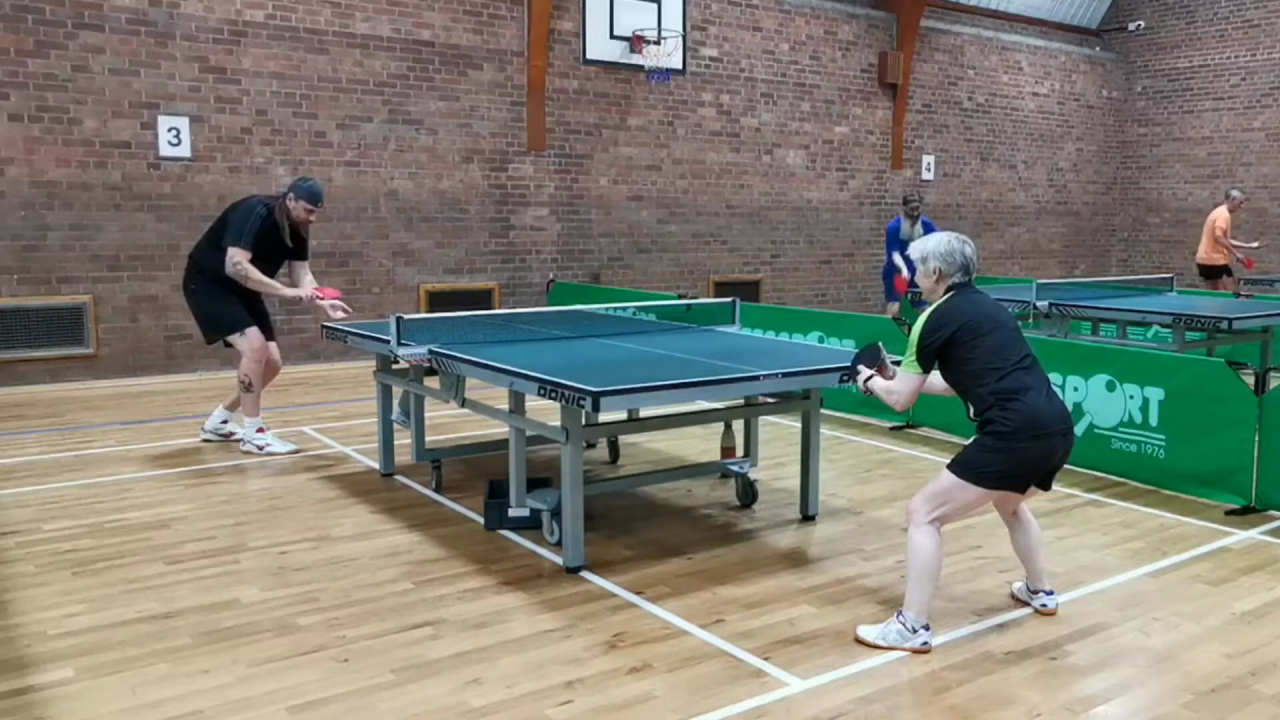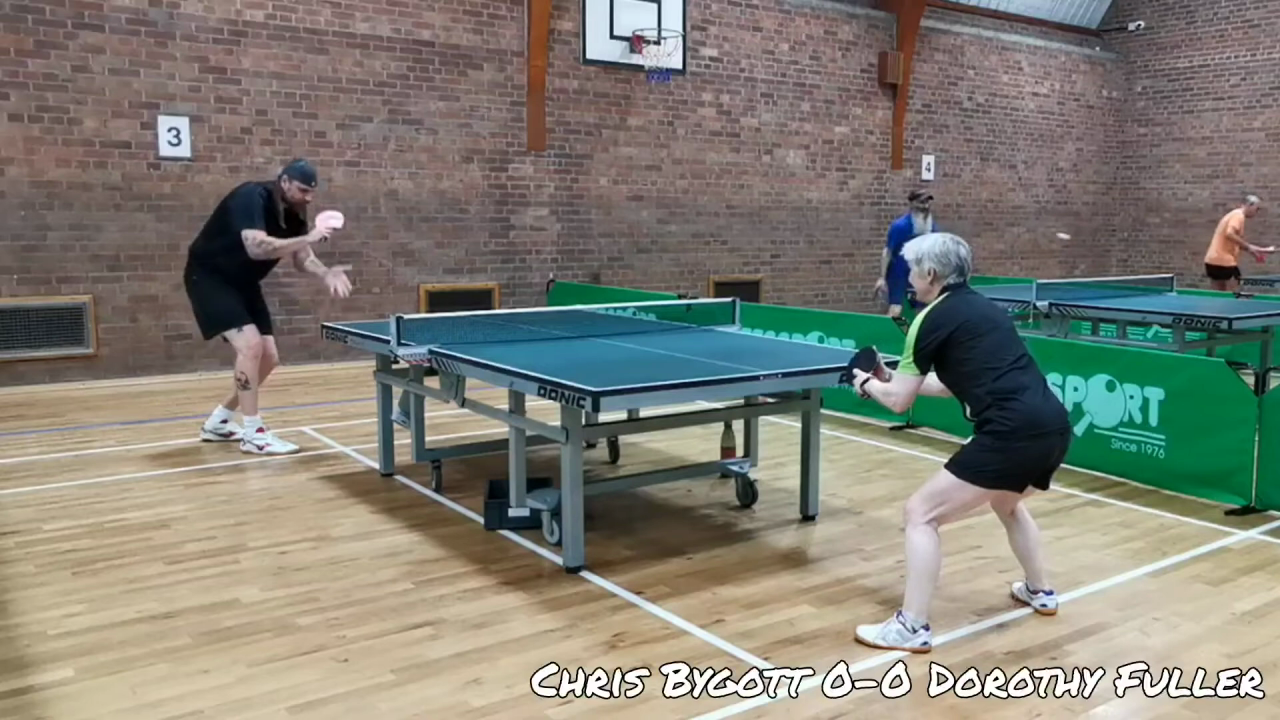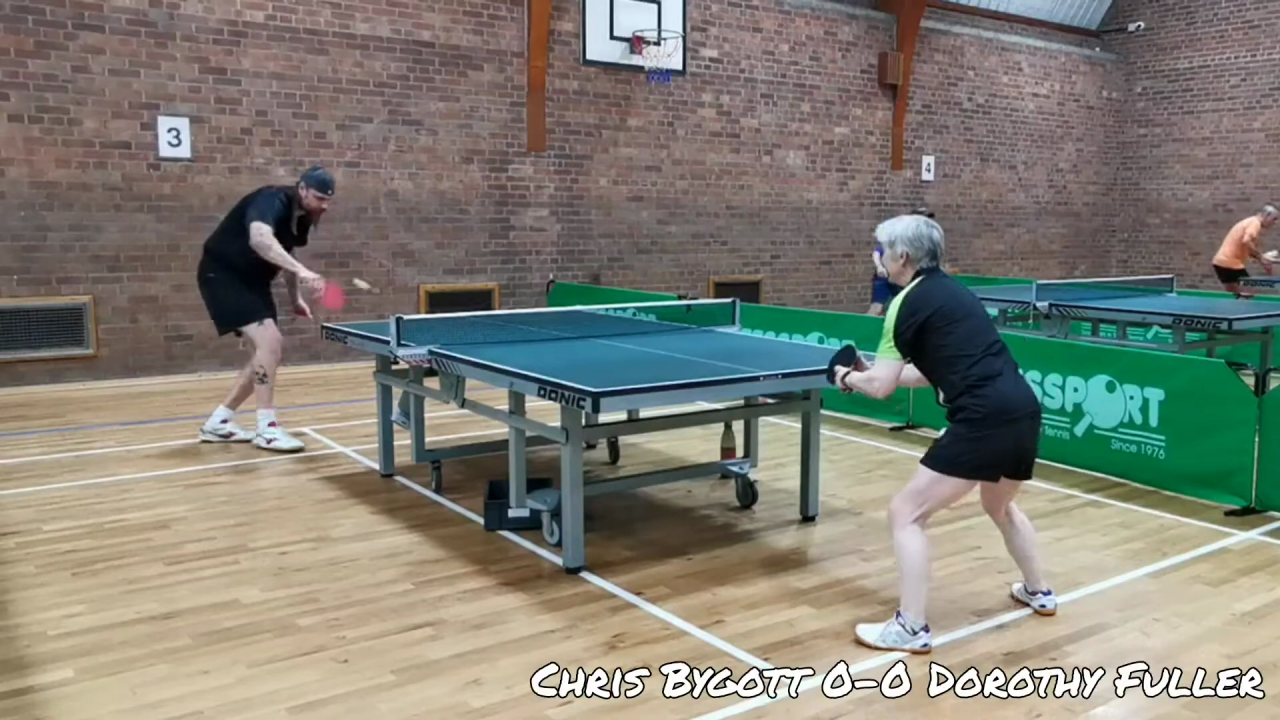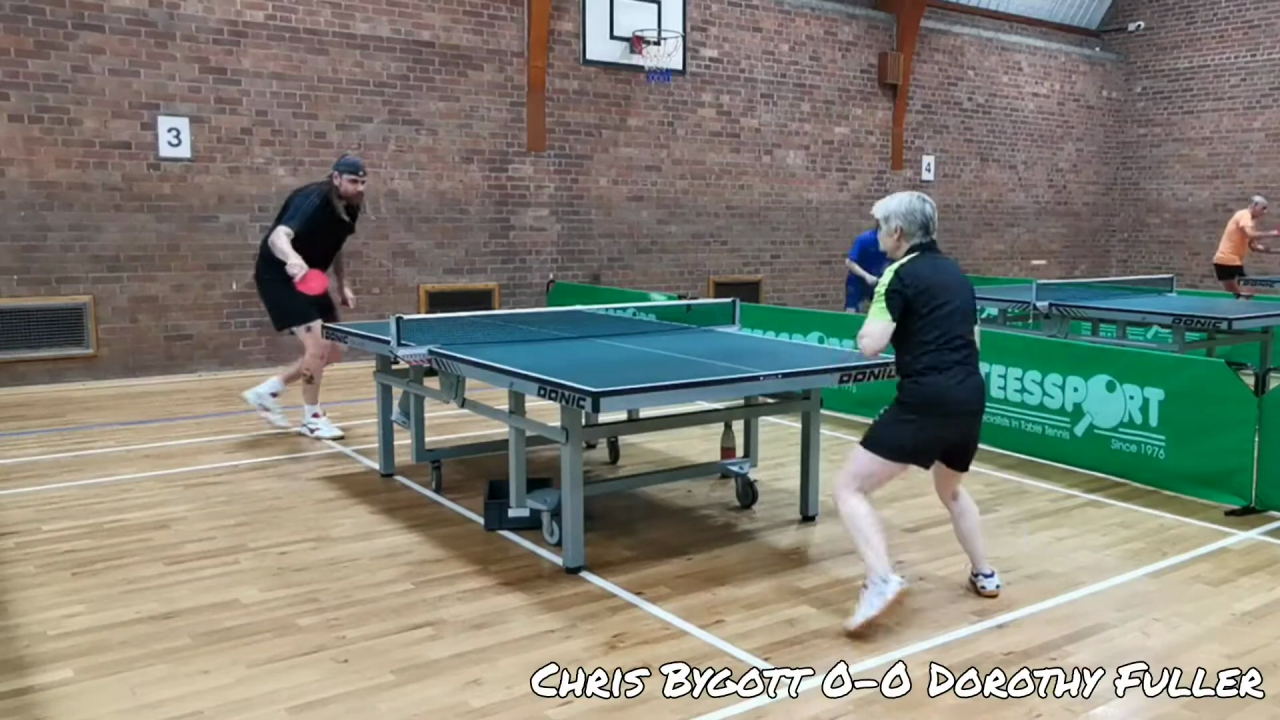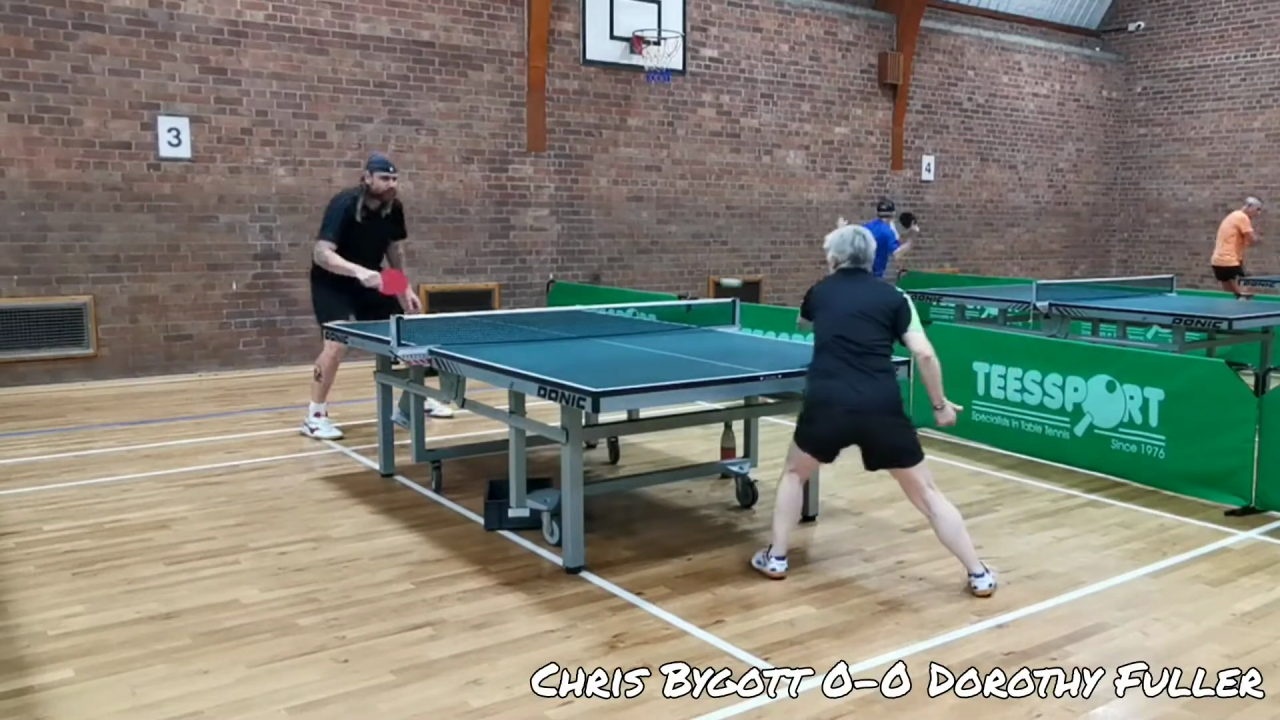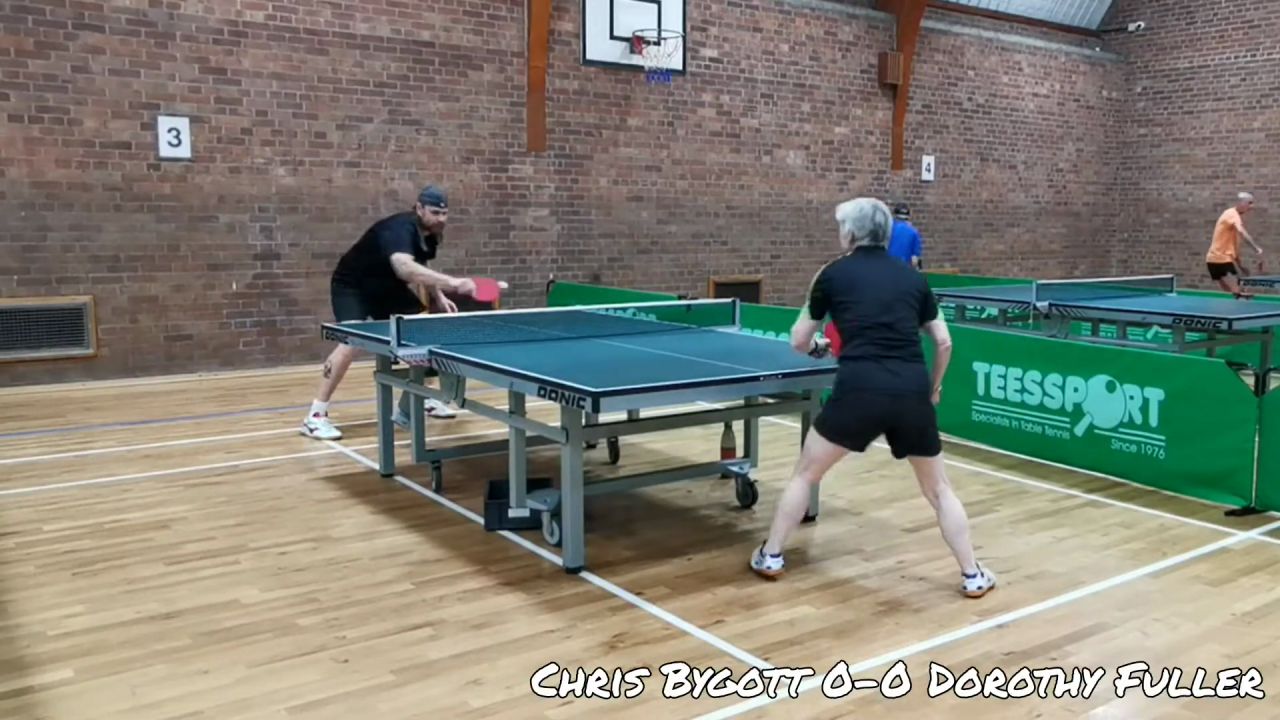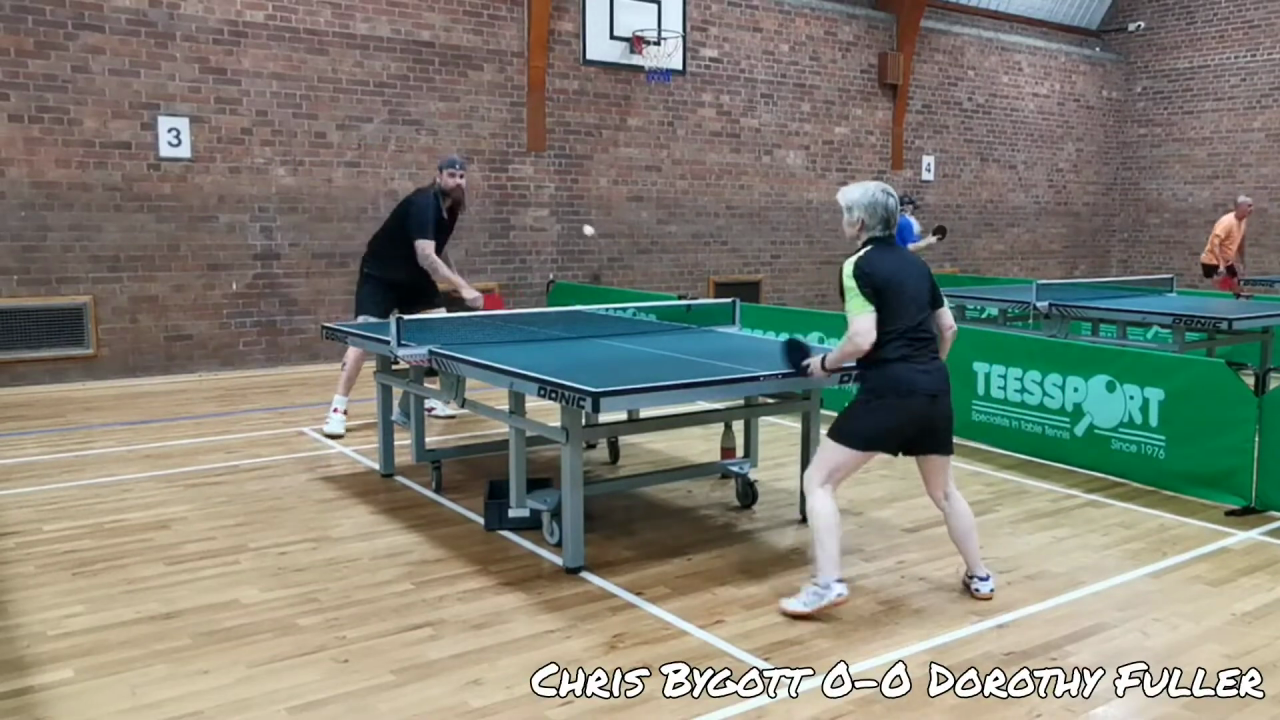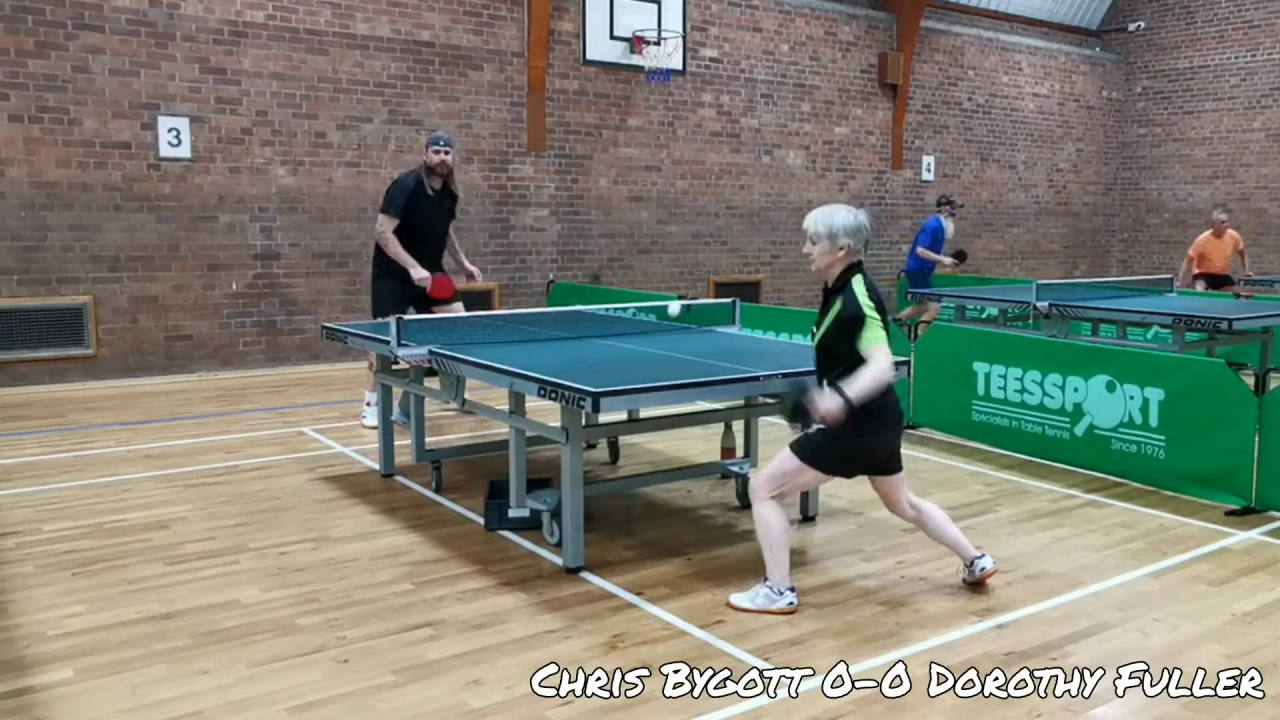
dt=0.4s
person 1, frame 1
left shoulder: (938, 316)
right shoulder: (987, 307)
left elbow: (900, 398)
left wrist: (870, 380)
right wrist: (897, 374)
left hip: (1016, 434)
right hip: (1057, 428)
left knee: (923, 513)
right knee: (1008, 502)
left ankle: (912, 627)
right ankle: (1040, 592)
person 1, frame 2
left shoulder: (933, 318)
right shoulder: (981, 308)
left elbow: (898, 401)
left wrist: (867, 384)
right wrist: (892, 378)
left hip: (1013, 434)
right hip: (1053, 427)
left knee: (921, 513)
right knee: (1005, 503)
left ankle: (912, 626)
right ankle: (1040, 591)
person 1, frame 3
left shoulder: (910, 301)
right shoulder: (952, 291)
left elbow: (880, 387)
left wrist: (849, 378)
right wrist: (872, 371)
left hip: (985, 420)
right hip: (1023, 411)
left knee: (905, 514)
right knee: (1000, 506)
left ankle: (912, 628)
right ankle: (1040, 593)
person 1, frame 4
left shoulder: (901, 274)
right shoulder: (958, 276)
left elbow: (869, 345)
left wrist: (888, 334)
left hip: (923, 405)
right hip: (970, 403)
left knee: (849, 488)
right knee: (951, 491)
left ankle: (882, 578)
right ankle: (984, 575)
person 1, frame 5
left shoulder: (819, 292)
right shoulder: (893, 296)
right elbow: (924, 354)
right wrist: (940, 403)
left hip: (825, 403)
right hip: (881, 406)
left knee: (794, 473)
right knee: (926, 494)
left ankle: (775, 557)
right ankle: (978, 574)
person 1, frame 6
left shoulder: (833, 274)
right shoulder: (913, 277)
left elbow: (798, 341)
right elbow: (943, 342)
left wrist: (812, 343)
right wrist: (934, 384)
left hip: (859, 391)
right hip: (912, 392)
left knee: (805, 472)
right knee: (937, 488)
left ankle: (772, 556)
right ankle: (972, 575)
person 1, frame 7
left shoulder: (859, 266)
right shoulder: (914, 263)
left elbow: (863, 339)
right elbow: (948, 326)
left wrist: (825, 362)
left hip: (890, 393)
right hip: (933, 390)
left knee: (818, 481)
right knee: (942, 489)
left ankle: (828, 584)
right ankle: (979, 577)
person 1, frame 8
left shoulder: (856, 296)
right shoulder: (840, 288)
left elbow: (883, 367)
left wrist: (843, 399)
right wrist: (840, 393)
left hip: (856, 424)
right hip: (882, 420)
left knee: (764, 487)
right knee: (901, 502)
left ankle: (778, 590)
right ankle: (975, 561)
person 2, frame 1
left shoulder: (297, 229)
right shoulder: (255, 212)
left elbow: (302, 274)
right elbow: (235, 266)
left wrist: (323, 303)
right wrist: (285, 292)
left hip: (242, 291)
right hip: (208, 284)
left knee: (271, 363)
right knee: (255, 348)
left ankle: (218, 422)
right ankle: (254, 433)
person 2, frame 2
left shoulder: (295, 212)
right shoulder: (252, 197)
left elbow: (301, 256)
right elbow: (257, 248)
left wrist: (327, 274)
right wrist: (308, 238)
left hip: (244, 282)
right hip: (210, 277)
left knee: (268, 358)
right knee: (250, 346)
left ankle: (218, 421)
right ankle: (254, 432)
person 2, frame 3
left shoulder: (304, 216)
right shoulder: (274, 201)
right elbow: (259, 238)
left wrist: (296, 297)
right wrist: (300, 270)
left hip: (250, 279)
right hip: (222, 275)
left knee: (265, 353)
right knee: (270, 341)
left ankle: (218, 422)
right ankle: (267, 427)
person 2, frame 4
left shoulder: (349, 208)
right shoulder: (311, 201)
right elbow: (277, 238)
left wrist: (343, 284)
right wrist: (293, 259)
right hip: (278, 277)
left knee: (333, 349)
right knee: (318, 345)
left ankle: (266, 391)
right ankle: (311, 417)
person 2, frame 5
left shoulder: (394, 208)
right shoulder: (344, 205)
left elbow: (395, 249)
right elbow: (321, 254)
left wrist: (406, 289)
right wrist: (359, 272)
left hip: (371, 284)
right hip: (331, 283)
right knee: (336, 345)
right ankle: (315, 415)
person 2, frame 6
left shoulder: (429, 234)
right shoulder: (398, 230)
left elbow: (422, 268)
right elbow: (404, 268)
left wrist: (439, 296)
right wrist: (451, 281)
left hip: (387, 289)
right hip: (352, 286)
right knee: (350, 345)
left ankle: (422, 398)
right ankle: (316, 415)
person 2, frame 7
left shoulder: (452, 209)
right shoulder: (424, 205)
right elbow: (425, 256)
left wrist: (452, 276)
right wrist: (464, 289)
left hip: (415, 278)
right hip: (379, 275)
left ankle: (425, 398)
right ankle: (337, 409)
person 2, frame 8
left shoulder: (450, 193)
right shoulder: (406, 187)
right elbow: (383, 233)
left wrist: (462, 261)
right wrist: (412, 266)
left hip: (430, 272)
right hip: (393, 275)
right ankle: (372, 403)
